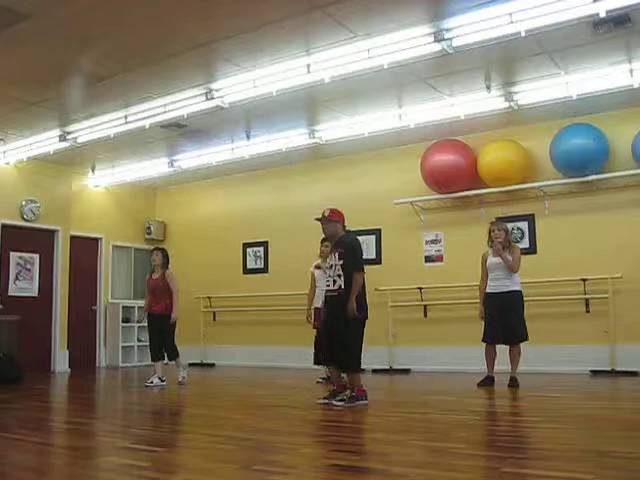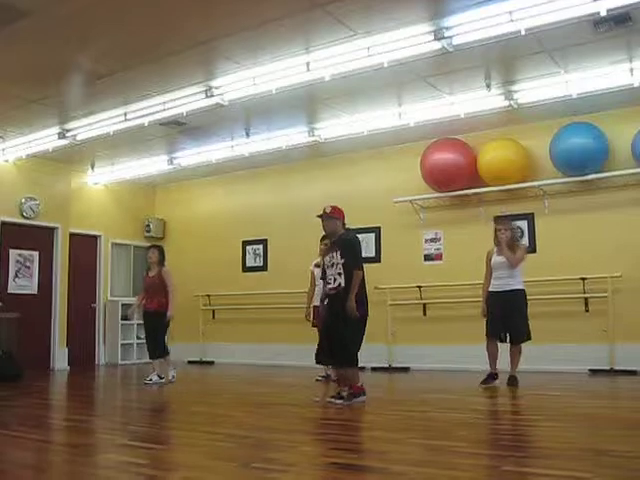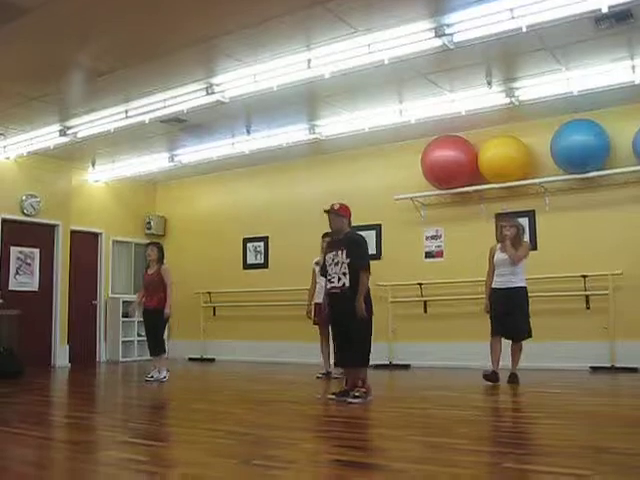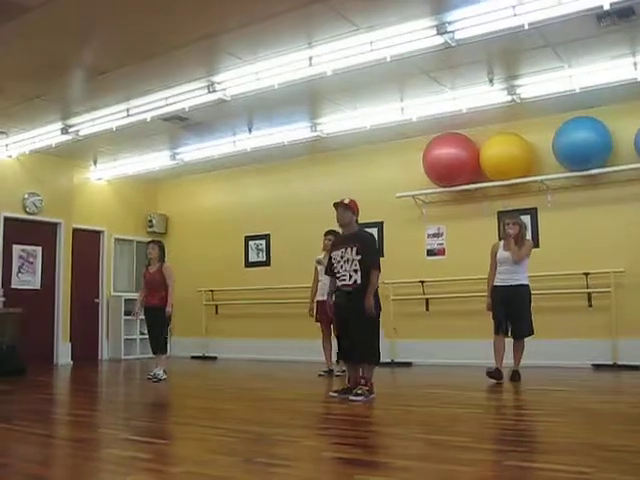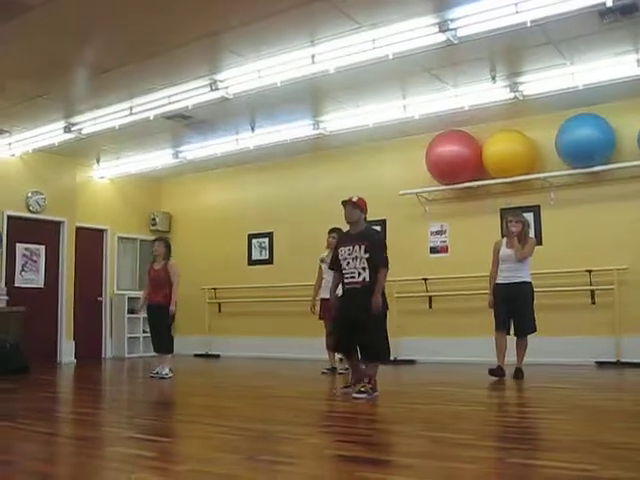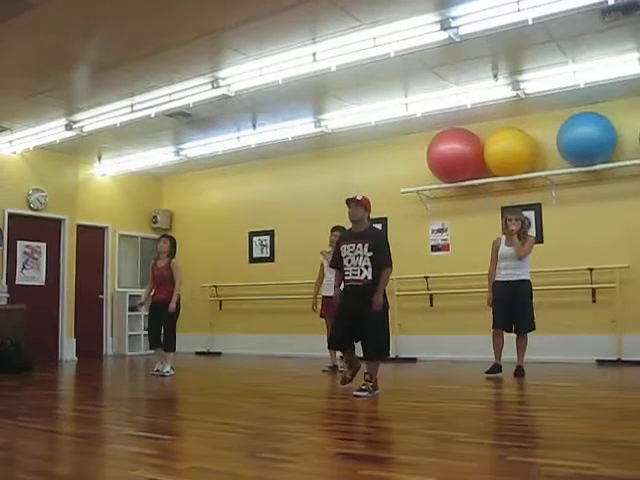
dt=0.2s
person 1, frame 1
left shoulder: (350, 242)
right shoulder: (335, 247)
left elbow: (359, 272)
left wrist: (352, 300)
right wrist: (326, 304)
left hip: (349, 306)
right hip: (334, 306)
left knee: (348, 350)
right knee: (329, 347)
left ankle: (359, 392)
right ankle: (339, 387)
person 1, frame 2
left shoulder: (349, 240)
right shoulder: (330, 247)
left elbow: (358, 270)
left wrist: (352, 298)
right wrist: (324, 301)
left hip: (350, 304)
right hip: (334, 304)
left knee: (346, 348)
right knee: (332, 347)
left ankle: (356, 388)
right ankle: (346, 386)
person 1, frame 3
left shoulder: (356, 241)
right shoulder: (330, 246)
left elbow: (364, 272)
left wrist: (360, 300)
right wrist: (326, 300)
left hip: (355, 304)
right hip: (337, 304)
left knee: (357, 348)
right knee: (343, 348)
left ankle: (363, 388)
right ankle: (350, 386)
person 1, frame 4
left shoulder: (366, 238)
right shoulder: (336, 243)
left elbow: (375, 269)
left wrist: (370, 297)
right wrist: (330, 296)
left hip: (363, 301)
right hip: (343, 302)
left knee: (365, 344)
right knee: (347, 345)
left ankle: (367, 385)
right ankle: (353, 383)
person 1, frame 5
left shoulder: (374, 237)
right shoulder: (342, 240)
left elbow: (383, 268)
right elbow: (338, 270)
left wrist: (378, 295)
right wrist: (333, 291)
left hip: (369, 299)
right hip: (348, 298)
left knee: (372, 342)
right knee: (344, 340)
left ankle: (370, 383)
right ankle: (357, 374)
person 1, frame 6
left shoulder: (377, 236)
right shoulder: (343, 238)
left elbow: (387, 267)
right elbow: (339, 267)
left wrist: (379, 293)
right wrist: (337, 288)
left hip: (370, 297)
right hip: (349, 296)
left knee: (373, 340)
right knee: (340, 337)
left ankle: (371, 381)
right ankle: (352, 366)
person 2, frame 1
left shoulder: (514, 249)
right shoulder: (486, 255)
left elbow: (514, 269)
right elbow: (483, 281)
left wrist: (501, 253)
right wrist: (481, 303)
left hip: (512, 295)
right hip: (492, 297)
left knee: (514, 338)
right knee: (490, 339)
left ankle: (513, 375)
right ankle: (490, 375)
person 2, frame 2
left shoulder: (519, 248)
right shoulder: (491, 253)
left elbow: (513, 263)
right elbow: (487, 279)
left wrist: (504, 246)
right wrist: (484, 301)
left hip: (515, 294)
right hip: (495, 296)
left knee: (517, 337)
right knee: (491, 336)
left ankle: (513, 374)
right ankle: (493, 372)
person 2, frame 3
left shoulder: (523, 246)
right shoulder: (494, 249)
left elbow: (515, 259)
right elbow: (490, 275)
left wrist: (508, 242)
right wrist: (487, 298)
left hip: (517, 291)
right hip: (498, 292)
left knee: (517, 335)
right knee: (496, 333)
left ankle: (513, 371)
right ankle: (494, 370)
person 2, frame 4
left shoulder: (526, 244)
right shoulder: (497, 246)
left elbow: (517, 258)
right elbow: (492, 272)
left wrist: (512, 240)
right wrist: (488, 295)
left hip: (519, 289)
right hip: (499, 290)
left knee: (519, 333)
right knee: (499, 331)
left ankle: (516, 369)
right ankle: (498, 368)
person 2, frame 5
left shoulder: (529, 241)
right shoulder: (499, 244)
left elbow: (521, 257)
right elbow: (494, 270)
left wrist: (515, 238)
right wrist: (491, 293)
left hip: (522, 287)
right hip: (502, 287)
left knee: (522, 330)
right knee: (500, 328)
left ankle: (519, 366)
right ankle: (500, 366)
person 2, frame 6
left shoulder: (528, 239)
right shoulder: (498, 242)
left elbow: (521, 254)
right elbow: (492, 268)
left wrist: (515, 236)
right wrist: (490, 291)
left hip: (521, 285)
right hip: (501, 285)
left knee: (522, 328)
right knee: (498, 326)
left ankle: (520, 365)
right ankle: (497, 362)
person 3, frame 1
right shoulder: (315, 266)
right elbow: (312, 289)
left wrist: (324, 267)
right wrist: (308, 308)
right hip: (319, 306)
right knee: (321, 341)
right ankle: (327, 373)
person 3, frame 2
right shoulder: (315, 264)
right elbow: (311, 287)
left wrist: (323, 266)
right wrist: (308, 307)
right hip: (318, 305)
right knee: (321, 339)
right ankle: (326, 371)
person 3, frame 3
right shoulder: (316, 262)
right elbow: (313, 285)
left wrist: (324, 265)
right wrist: (309, 304)
right hip: (319, 302)
right knee: (323, 337)
right ankle: (327, 369)
person 3, frame 4
right shoulder: (319, 259)
right elbow: (315, 283)
left wrist: (325, 263)
right wrist: (311, 302)
right hip: (321, 300)
right knee: (325, 334)
left ankle: (341, 366)
right ankle: (329, 366)
person 3, frame 5
right shoulder: (323, 257)
right elbow: (319, 280)
left wrist: (328, 262)
right wrist: (313, 299)
right hip: (325, 298)
right knee: (329, 332)
left ankle: (344, 364)
right ankle: (332, 364)
person 3, frame 6
right shoulder: (324, 254)
right elbow: (320, 278)
left wrist: (329, 258)
right wrist: (314, 297)
right hip: (327, 295)
right knee: (330, 330)
right ankle: (333, 362)
person 4, frame 1
left shoulder: (168, 273)
right shoulder: (149, 277)
left elbow: (175, 293)
left wrist: (174, 311)
right wrist: (143, 313)
left hip: (166, 313)
right hip: (153, 314)
left knee: (168, 343)
right knee: (154, 344)
left ankle: (181, 369)
right ankle: (159, 376)
person 4, frame 2
left shoulder: (164, 271)
right shoulder: (146, 274)
left elbow: (170, 290)
left wrist: (170, 309)
right wrist: (135, 307)
left hip: (161, 311)
right hip: (148, 311)
left knee: (159, 341)
right knee: (150, 341)
left ankle: (170, 369)
right ankle: (157, 373)
person 4, frame 3
left shoulder: (163, 268)
right shoulder: (145, 271)
left elbow: (169, 287)
right elbow: (143, 291)
left wrist: (168, 306)
right wrist: (136, 304)
left hip: (160, 308)
right hip: (148, 309)
left knee: (158, 337)
right knee: (150, 339)
left ankle: (164, 369)
right ankle: (157, 369)
person 4, frame 4
left shoulder: (164, 267)
right shoulder: (146, 269)
left elbow: (171, 286)
right elbow: (144, 290)
left wrist: (169, 305)
right wrist: (138, 307)
left hip: (162, 306)
right hip: (149, 307)
left knee: (161, 336)
right knee: (153, 337)
left ankle: (162, 369)
right ankle: (158, 367)
person 4, frame 5
left shoulder: (169, 264)
right shoulder: (151, 267)
left elbow: (175, 284)
right elbow: (148, 287)
left wrist: (173, 303)
right wrist: (142, 303)
left hip: (165, 304)
right hip: (152, 305)
left knee: (166, 334)
right knee: (155, 335)
left ankle: (168, 367)
right ankle: (161, 365)
person 4, frame 6
left shoulder: (173, 263)
right shoulder: (154, 263)
left elbow: (178, 283)
right elbow: (151, 283)
left wrist: (174, 302)
right wrist: (144, 299)
left hip: (169, 302)
right hip: (156, 301)
left knee: (169, 332)
right knee: (153, 331)
left ankle: (169, 365)
right ankle: (161, 362)
